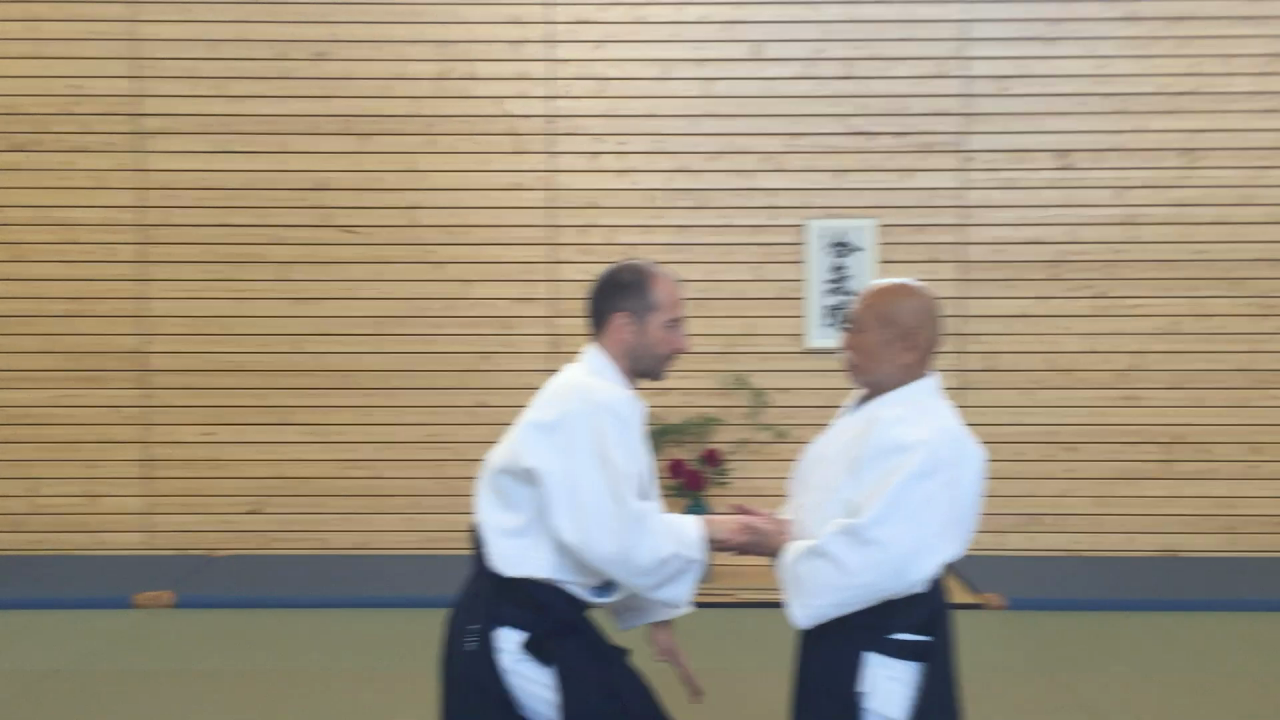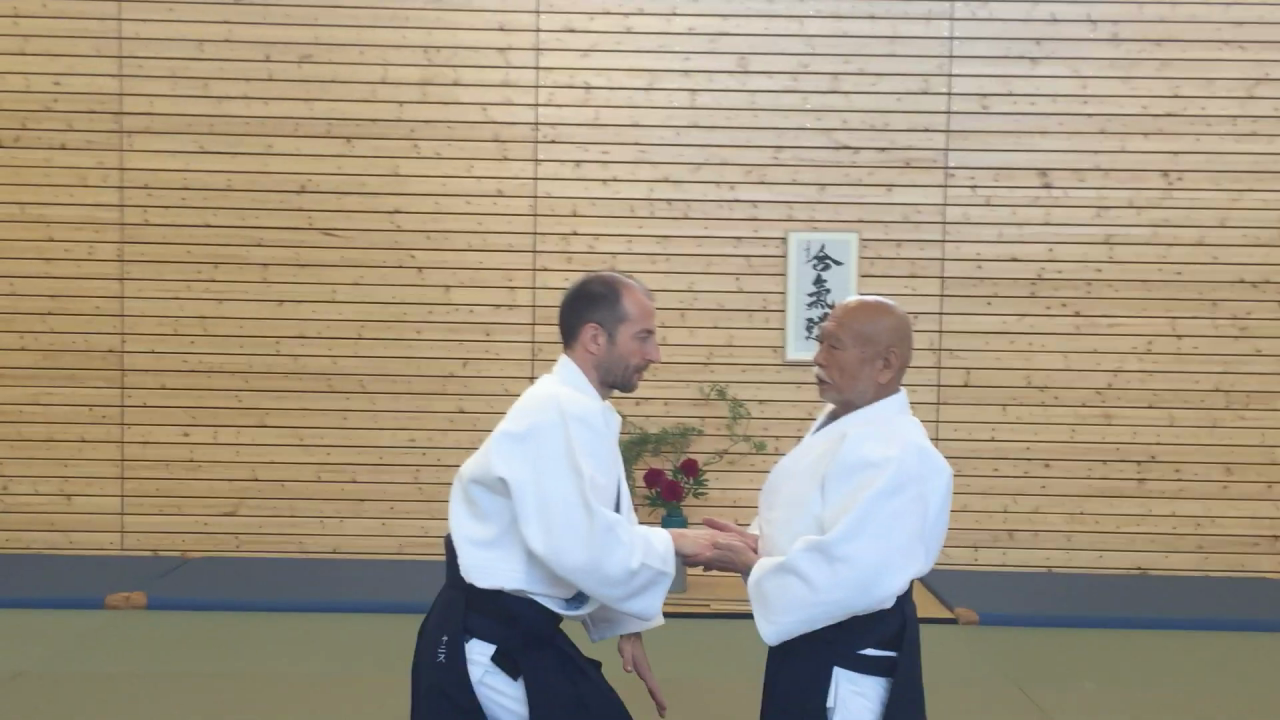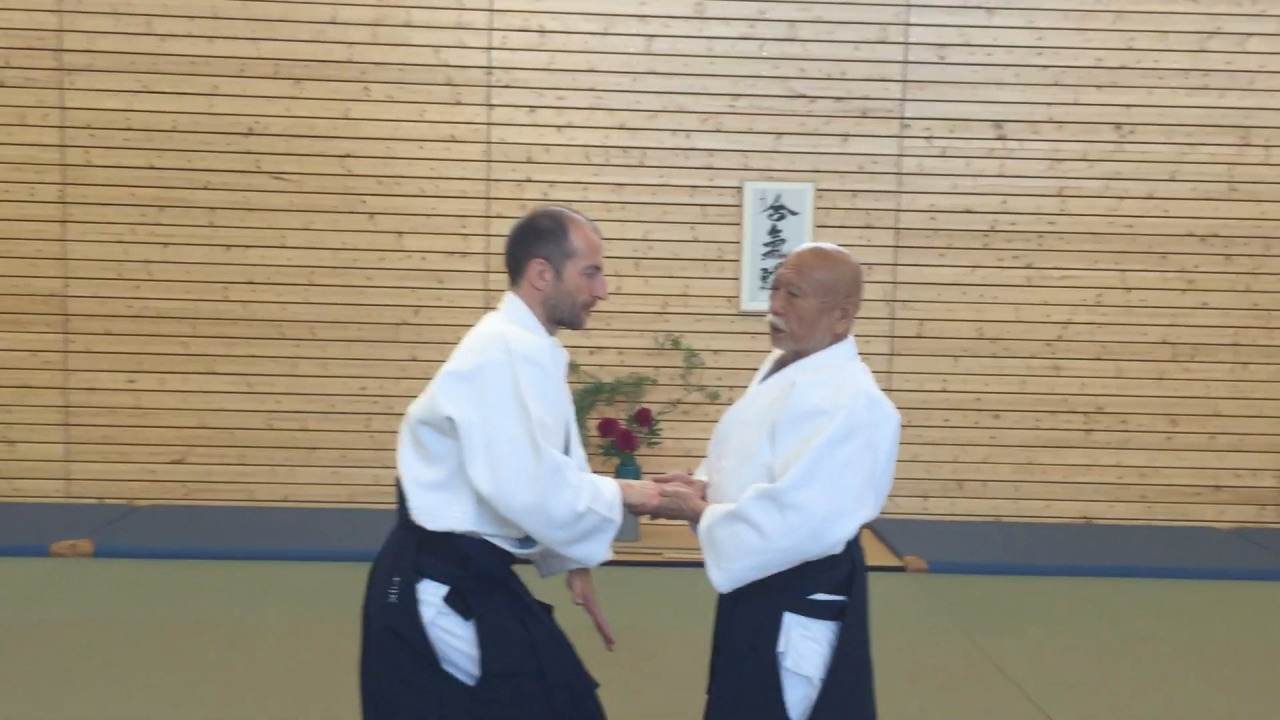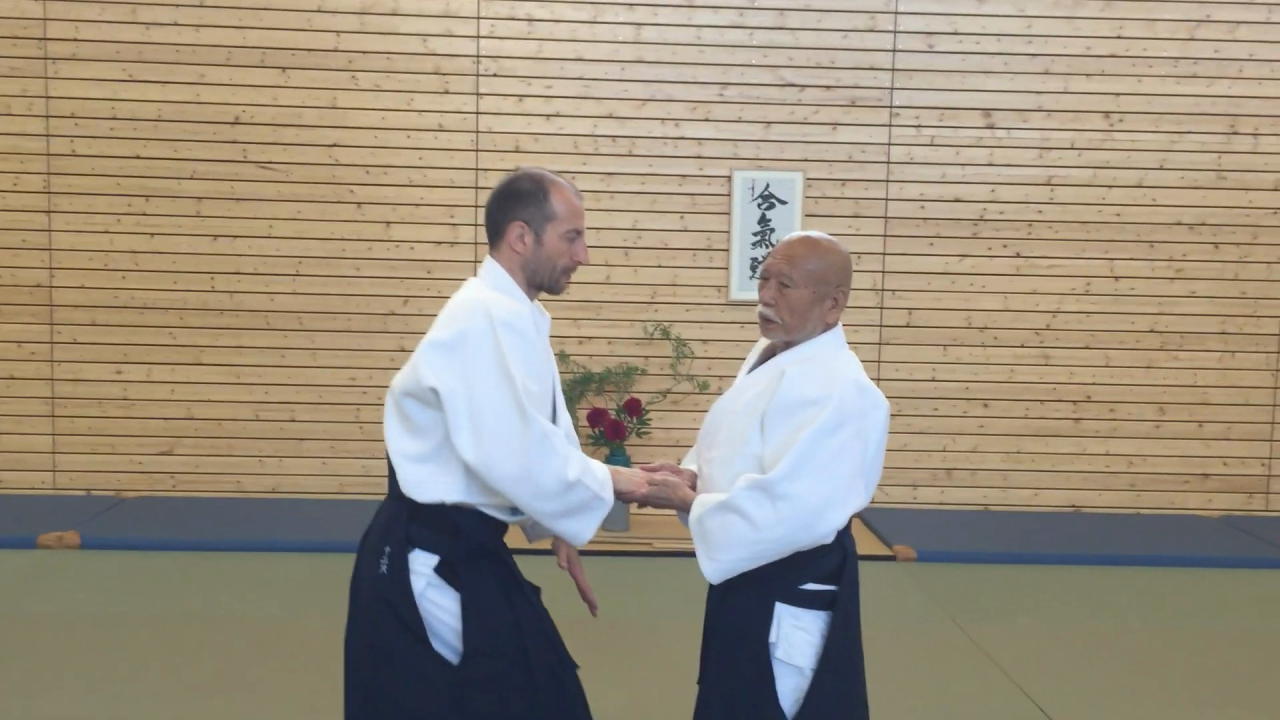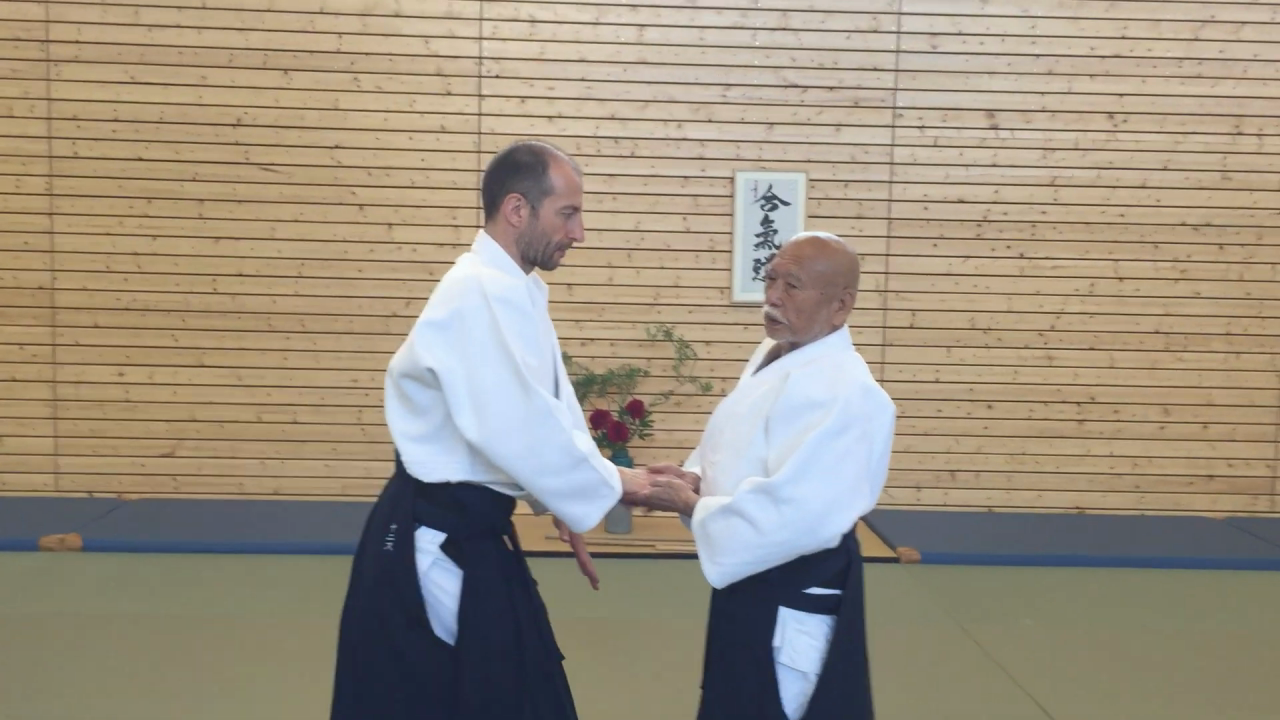
dt=0.3s
person 1, frame 1
left shoulder: (607, 399)
right shoulder: (587, 401)
left elbow: (627, 522)
right elbow: (611, 537)
left wrist: (654, 614)
right wrist: (701, 531)
left hip: (546, 626)
right hip: (516, 640)
person 1, frame 2
left shoulder: (578, 411)
right shoulder: (558, 413)
left elbow: (599, 535)
right elbow: (581, 549)
left wrist: (625, 627)
right wrist: (671, 545)
left hip: (519, 637)
right hip: (486, 654)
person 1, frame 3
left shoulder: (530, 348)
right shoulder: (507, 349)
left elbow: (551, 474)
right elbow: (527, 489)
left wrist: (573, 564)
right wrist: (618, 495)
left hip: (467, 582)
right hip: (437, 590)
person 1, frame 4
left shoulder: (513, 316)
right shoulder: (488, 319)
left elbow: (533, 440)
right elbow: (513, 456)
left wrist: (557, 529)
right wrist: (606, 481)
left hip: (461, 553)
right hip: (428, 567)
person 1, frame 5
left shoulder: (509, 289)
right shoulder: (482, 294)
left elbow: (541, 412)
right elbow: (520, 430)
left wrist: (567, 507)
right wrist: (613, 481)
left hip: (465, 534)
right hip: (434, 546)
person 2, frame 1
left shoulder: (930, 437)
right shoulder: (868, 406)
left elbow: (882, 559)
left wrist: (782, 546)
right wrist: (786, 526)
left hip: (886, 645)
right hip: (840, 628)
person 2, frame 2
left shoulder: (899, 456)
right shoulder: (836, 423)
left elbow: (853, 578)
left wrist: (750, 564)
right wrist: (754, 541)
left hip: (853, 664)
right hip: (807, 644)
person 2, frame 3
left shoulder: (848, 401)
right shoulder: (785, 367)
left elbow: (801, 522)
left wrist: (700, 512)
right wrist: (703, 488)
left hip: (804, 600)
right hip: (761, 589)
person 2, frame 4
left shoulder: (837, 389)
right shoulder: (770, 353)
left elbow: (792, 510)
left wrist: (688, 501)
right wrist: (694, 476)
left hip: (794, 592)
right hip: (751, 575)
person 2, frame 5
left shoulder: (842, 391)
right shoulder: (773, 355)
left elbow: (795, 513)
left wrist: (690, 503)
right wrist: (696, 478)
left hip: (798, 595)
right hip: (755, 579)
